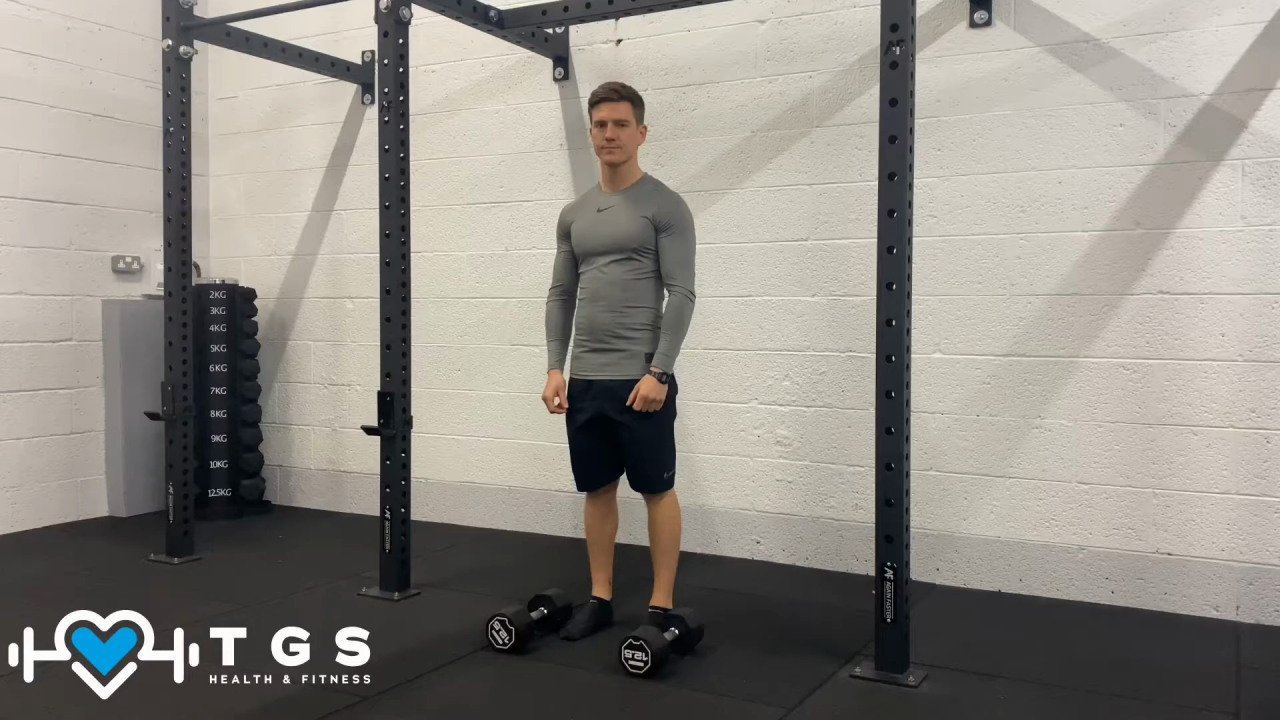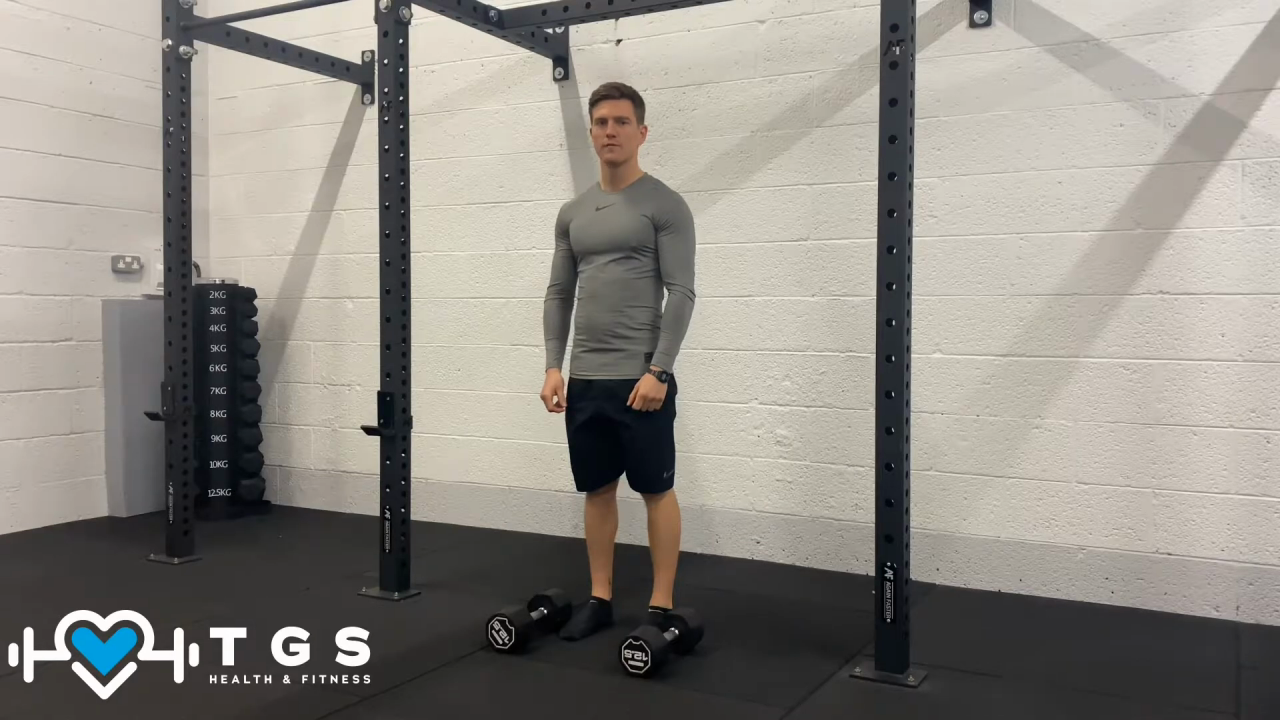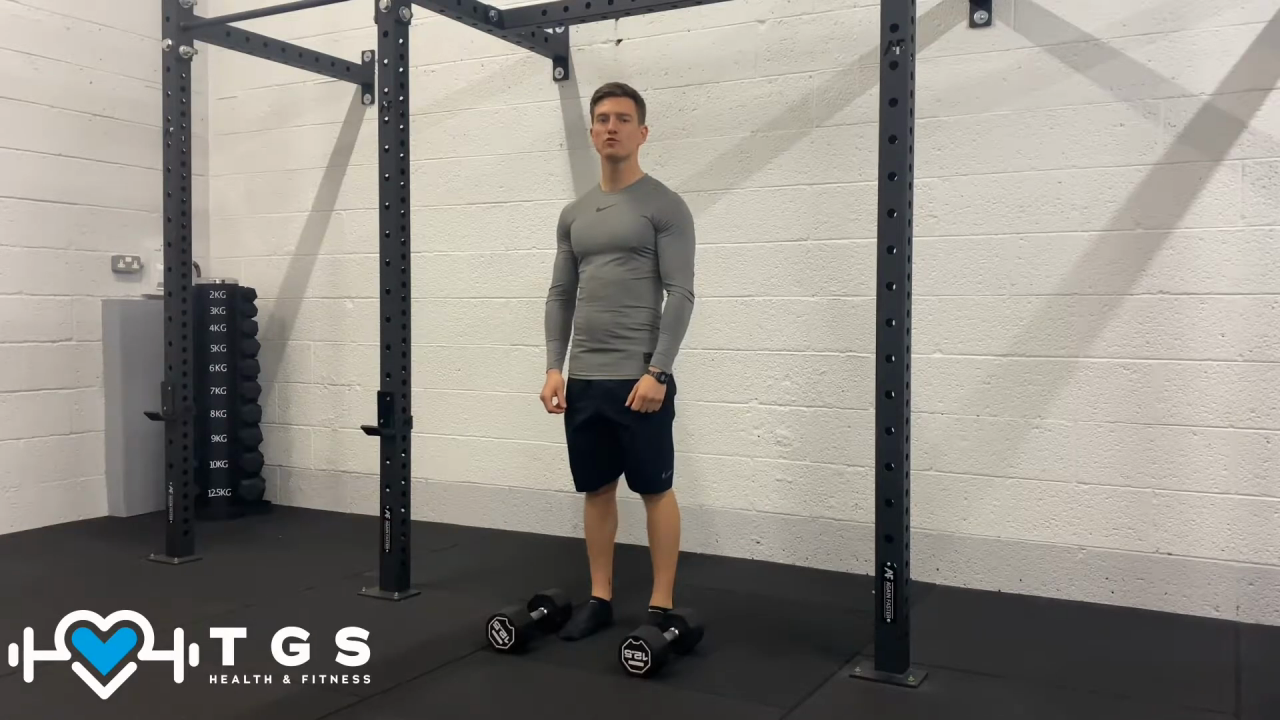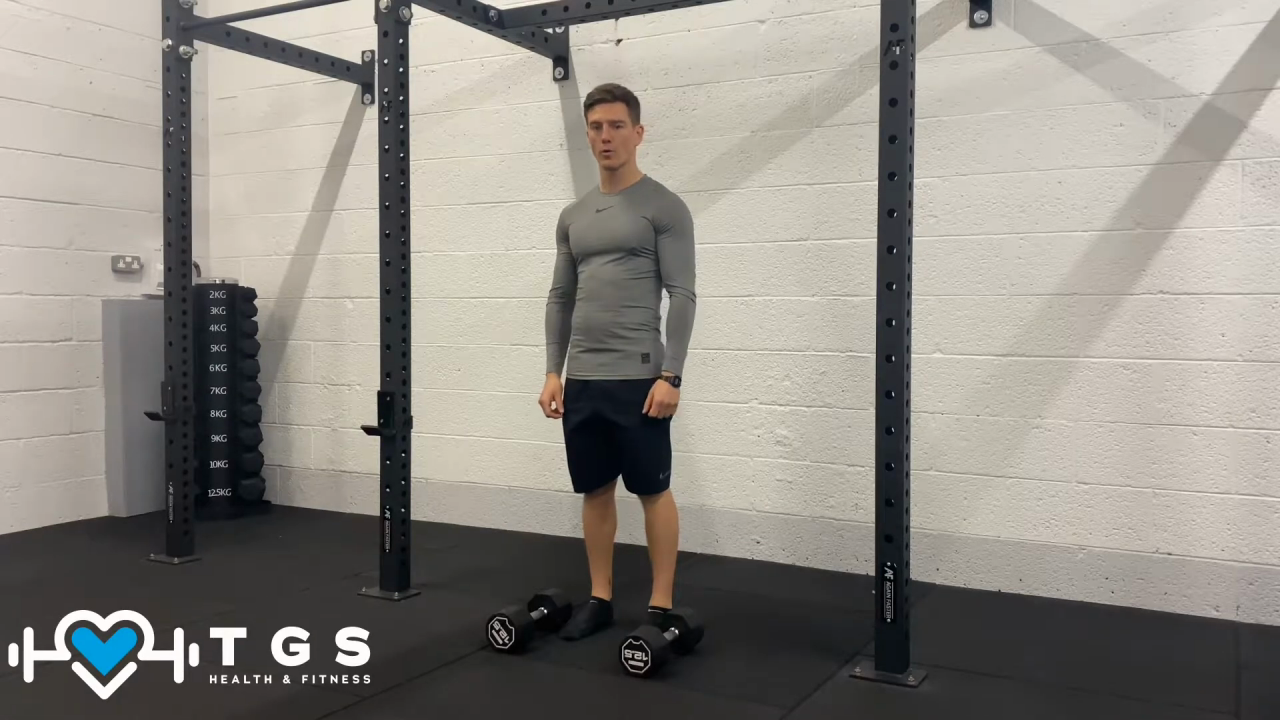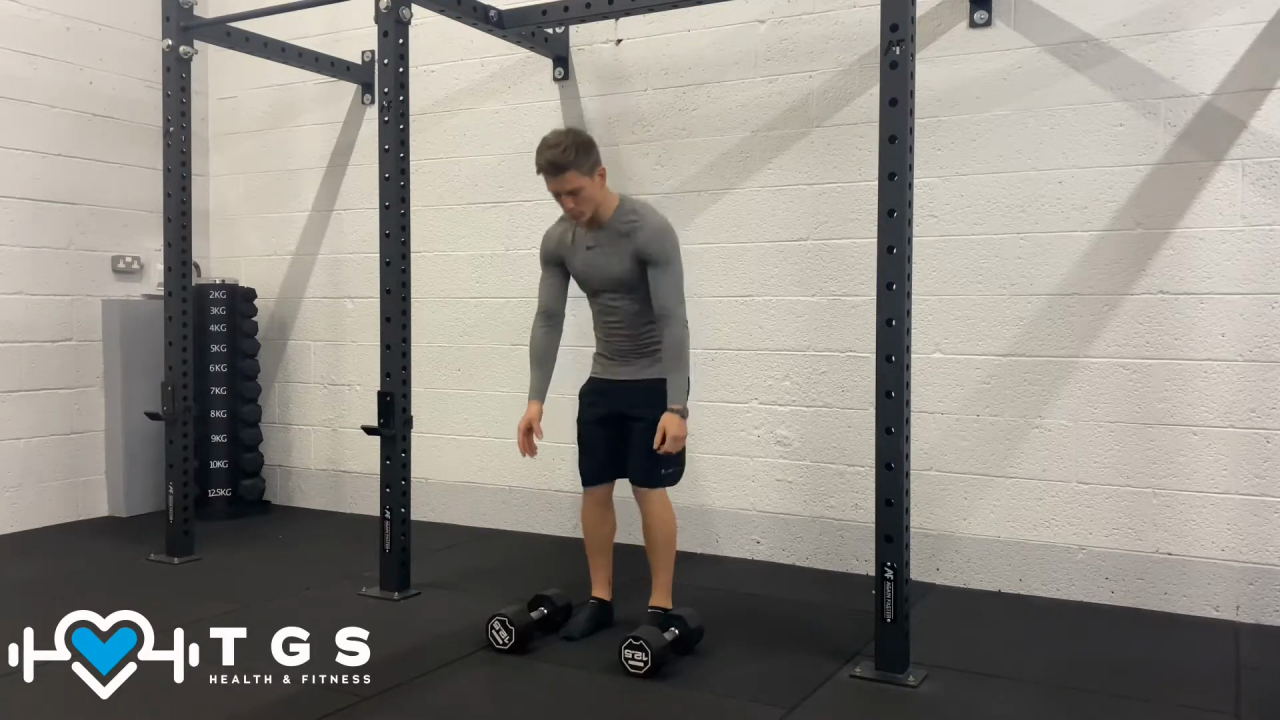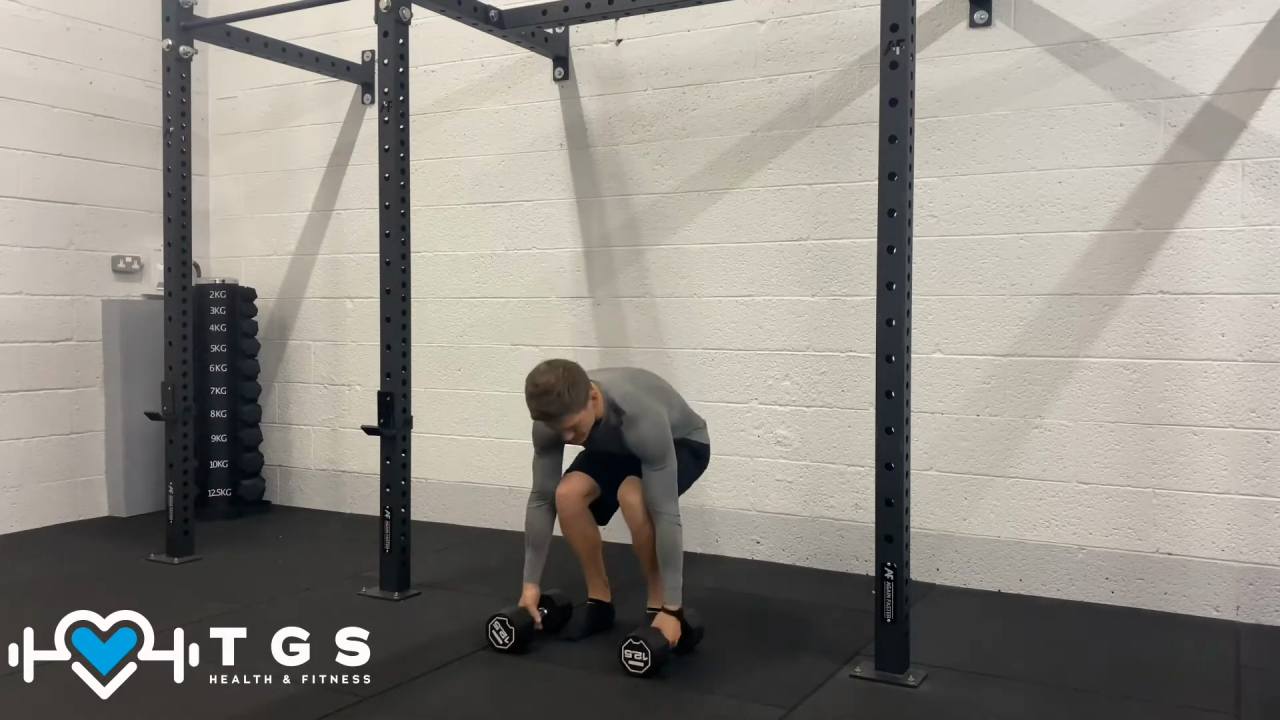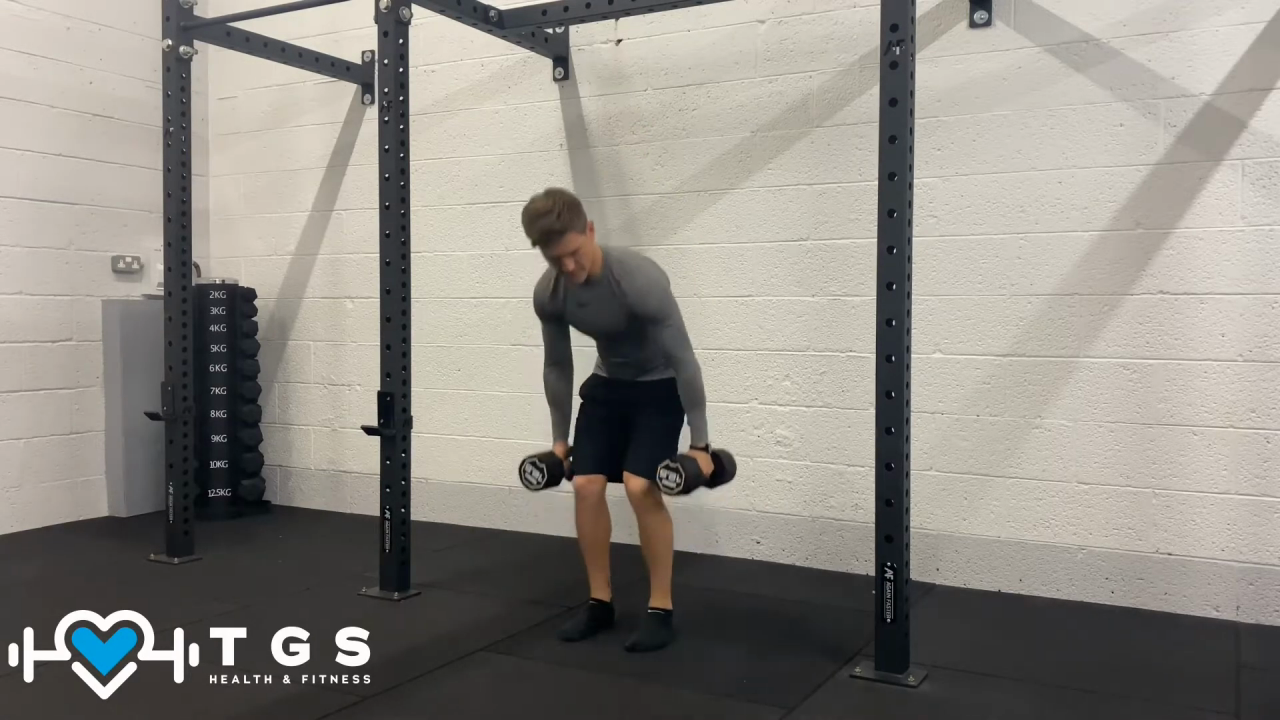
dt=0.7s
person 1, frame 1
left shoulder: (665, 206)
right shoulder: (574, 213)
left elbow: (681, 294)
right elbow: (561, 295)
left wrist: (659, 371)
right wrist: (555, 367)
left hip: (641, 376)
right hip: (585, 379)
left knee: (656, 489)
right knee: (597, 489)
left ankle: (661, 606)
right ankle: (600, 598)
person 1, frame 2
left shoulder: (664, 205)
right shoulder: (573, 212)
left elbow: (681, 293)
right elbow: (559, 293)
left wrist: (659, 370)
right wrist: (553, 365)
left hip: (641, 377)
right hip: (585, 378)
left knee: (656, 489)
right knee: (597, 489)
left ankle: (661, 606)
right ankle: (600, 598)
person 1, frame 3
left shoulder: (664, 206)
right shoulder: (574, 213)
left elbow: (680, 294)
right elbow: (560, 295)
left wrist: (656, 371)
right wrist: (554, 367)
left hip: (639, 377)
right hip: (584, 379)
left knee: (655, 489)
right knee: (596, 489)
left ankle: (661, 606)
right ankle: (600, 598)
person 1, frame 4
left shoulder: (664, 207)
right shoulder: (573, 215)
left elbow: (682, 296)
right elbow: (560, 298)
left wrist: (670, 375)
right wrist: (553, 371)
left hip: (639, 378)
right hip: (582, 380)
left knee: (652, 491)
right knee: (595, 491)
left ankle: (661, 606)
right ankle: (600, 598)
person 1, frame 5
left shoulder: (650, 229)
right shoulder: (557, 239)
left elbow: (674, 320)
right elbow: (548, 320)
left wrist: (676, 407)
right wrist: (535, 399)
left hip: (657, 376)
right hip: (604, 379)
left knee: (649, 487)
right knee: (594, 487)
left ankle: (661, 607)
right ankle: (601, 599)
person 1, frame 6
left shoulder: (642, 419)
right shoulder: (552, 420)
left elbow: (665, 515)
right elbow: (541, 499)
left wrist: (671, 609)
right wrist: (531, 583)
left hip: (681, 443)
left knee: (633, 497)
right knee: (568, 494)
left ankle: (658, 607)
right ankle: (599, 601)
person 1, frame 7
left shoulder: (640, 281)
right shoulder: (548, 293)
left elbow: (683, 363)
right elbow: (557, 366)
left wrist: (699, 445)
right wrist: (560, 437)
left hip: (659, 384)
right hip: (608, 381)
left knee: (640, 486)
right knee: (585, 488)
left ankle: (662, 609)
right ankle: (600, 600)
